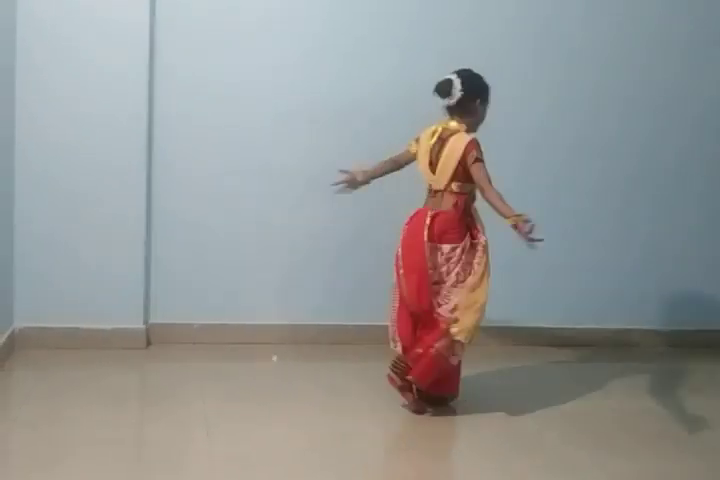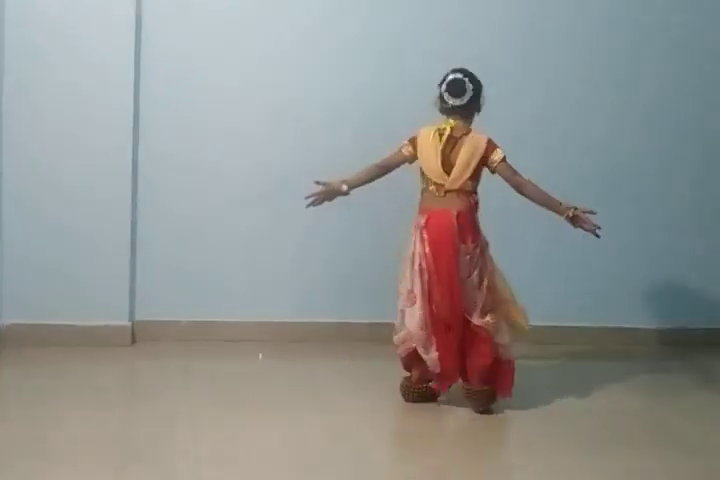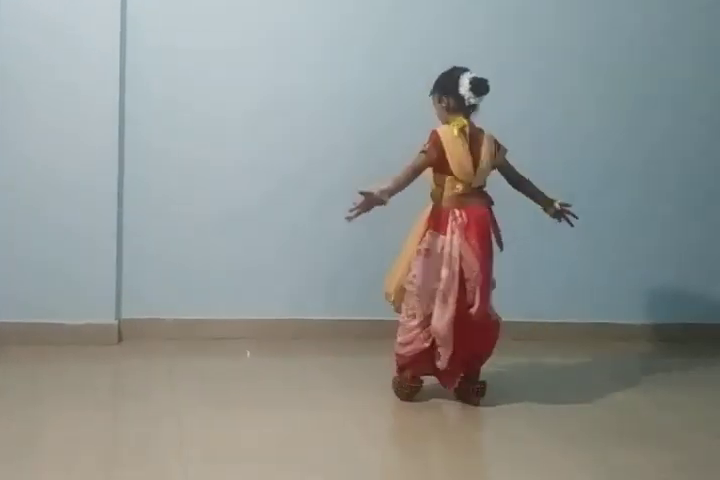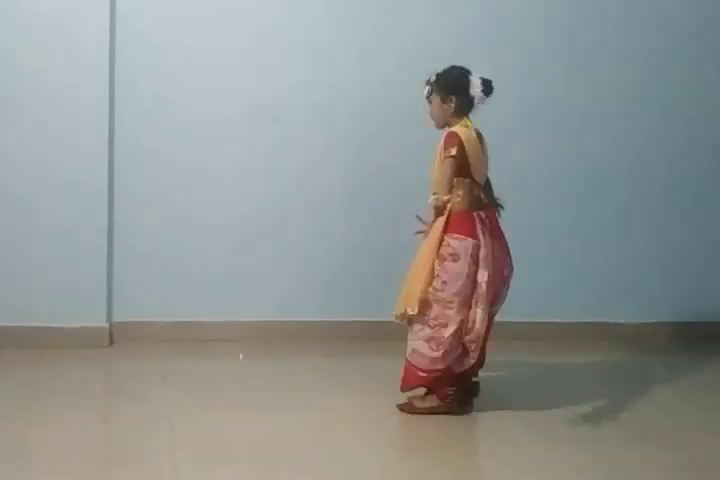
dt=0.2s
person 1, frame 1
left shoulder: (427, 137)
right shoulder: (467, 144)
left elbow: (392, 162)
right elbow: (486, 188)
left wrist: (361, 176)
right wrist: (515, 219)
left hip: (420, 227)
right hip: (453, 232)
left knee: (421, 309)
right knee: (456, 312)
left ankle: (431, 386)
right ankle: (408, 374)
person 1, frame 2
left shoulder: (422, 138)
right shoulder: (482, 144)
left elbow: (382, 167)
right elbow: (520, 183)
left wrist: (341, 187)
right wrist: (567, 212)
left hip: (426, 227)
right hip: (461, 230)
left knee: (420, 308)
right knee: (474, 311)
left ankle: (418, 381)
right ankle: (481, 389)
person 1, frame 3
left shoulder: (440, 137)
right shoulder: (488, 140)
left elbow: (412, 171)
right elbow: (516, 177)
left wrist: (380, 196)
right wrist: (551, 204)
left hip: (446, 226)
right hip: (478, 225)
left knee: (424, 303)
right knee: (474, 307)
left ankle: (408, 376)
right ankle: (467, 381)
person 1, frame 4
left shoulder: (454, 137)
right shoulder: (472, 136)
left elbow: (451, 180)
left wrist: (441, 206)
right wrist: (491, 201)
left hip: (458, 229)
right hip: (472, 226)
left knee: (440, 308)
right knee: (466, 310)
left ankle: (436, 391)
right ankle: (461, 382)
